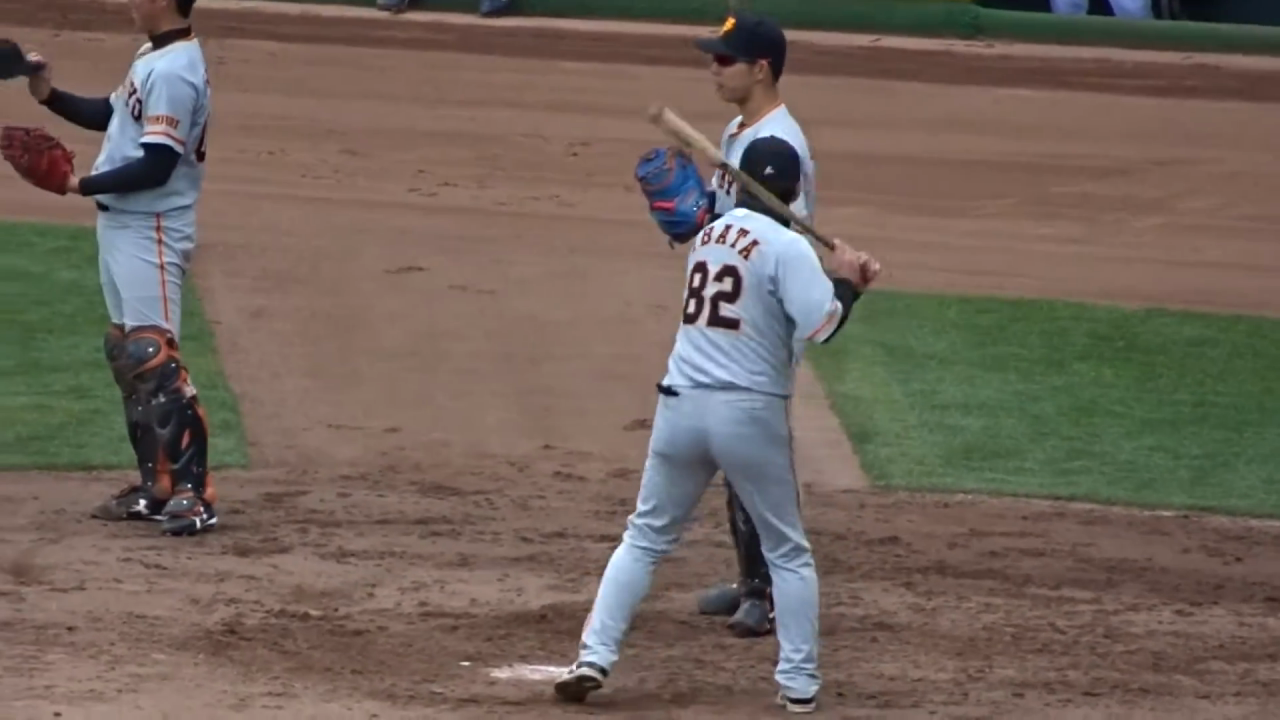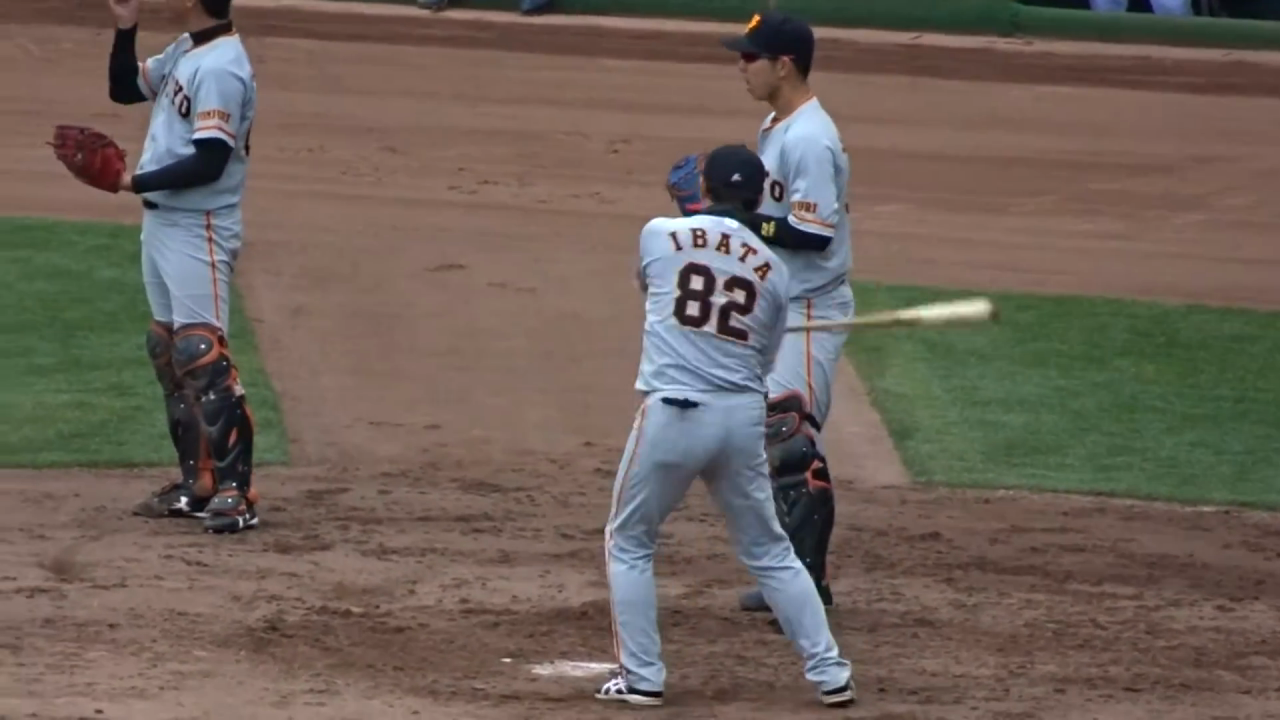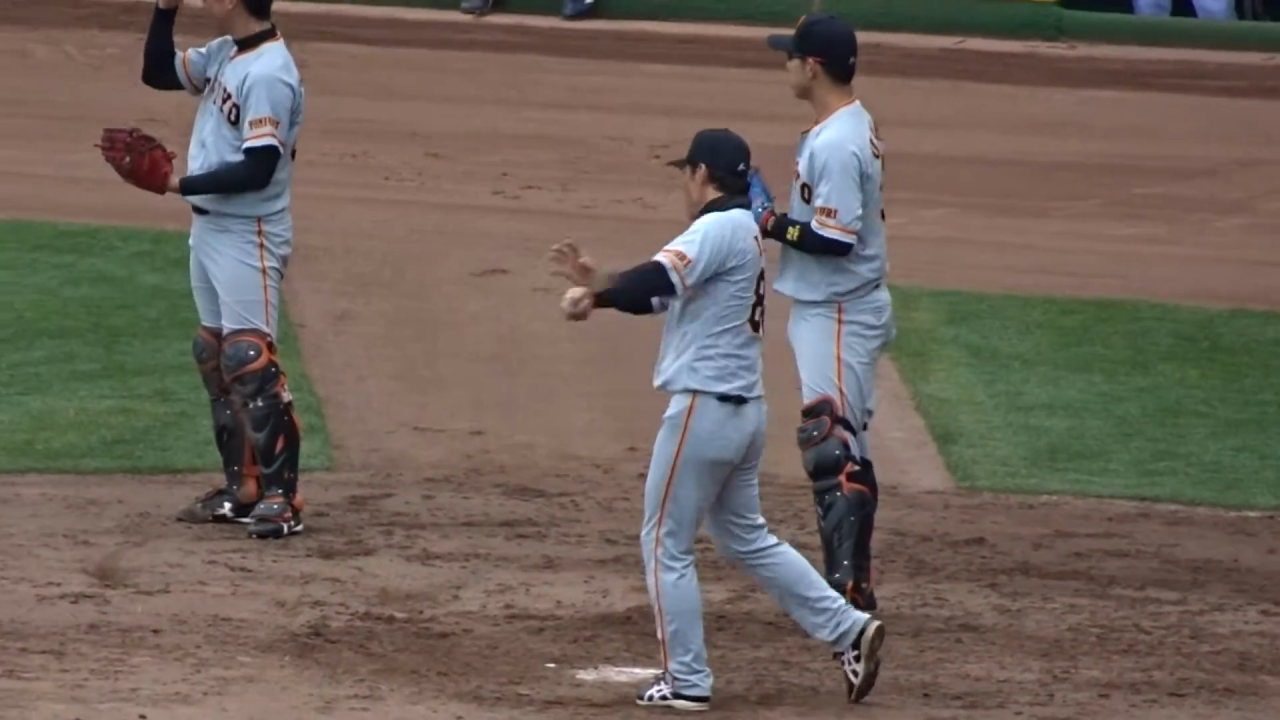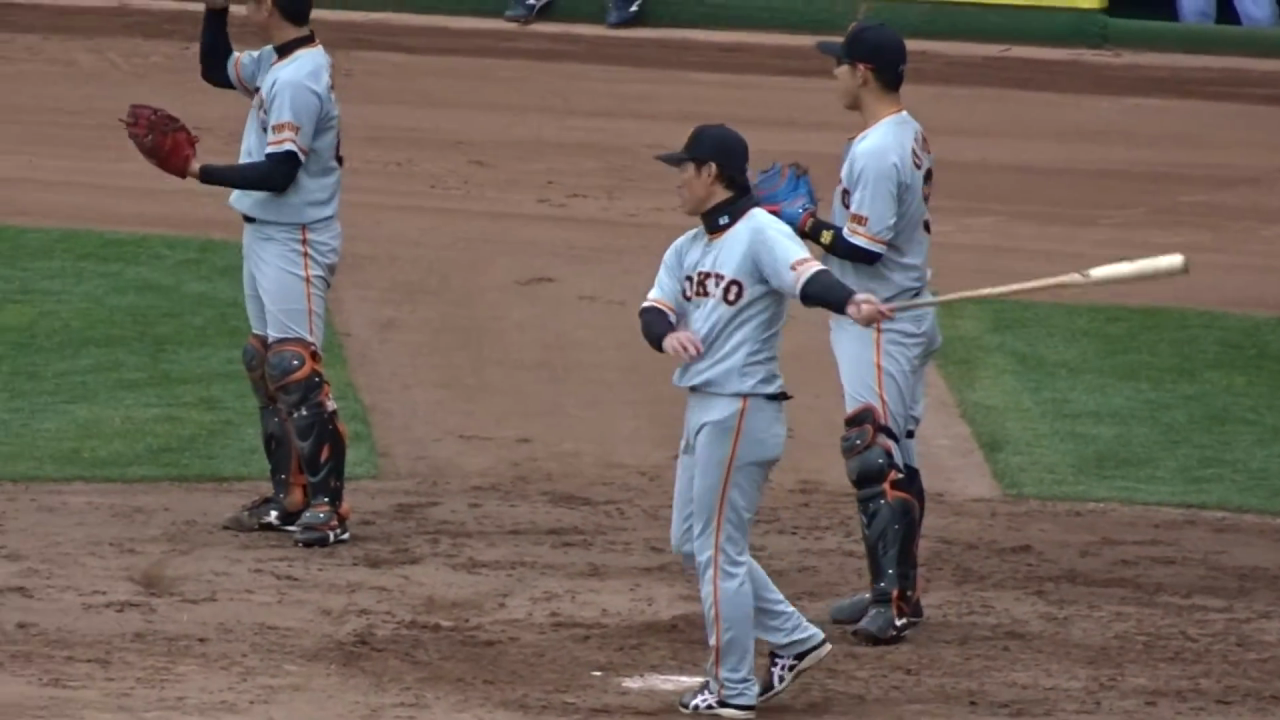
dt=0.3s
person 1, frame 1
left shoulder: (780, 143)
right shoulder: (737, 130)
left wrist: (710, 225)
right wrist: (698, 215)
left ankle: (771, 592)
right ankle: (755, 579)
person 1, frame 2
left shoulder: (809, 139)
right shoulder: (776, 126)
left elbow: (814, 236)
left wrist: (742, 221)
left hip: (805, 310)
right hip: (778, 305)
left knee: (793, 441)
left ankle: (808, 586)
person 1, frame 3
left shoulder: (834, 143)
right shoulder: (852, 125)
left elbow: (838, 239)
left wrist: (768, 222)
right wrist: (776, 217)
left hip: (838, 314)
right hip: (834, 308)
left knee: (831, 444)
right knee: (844, 441)
left ankle: (852, 590)
right ankle: (847, 578)
person 1, frame 4
left shoulder: (876, 151)
right shoulder: (908, 134)
left elbow: (865, 249)
left wrist: (806, 223)
left hip: (879, 323)
right hip: (892, 316)
left knee: (874, 454)
right knee: (891, 453)
left ankle: (896, 599)
right ankle: (892, 588)
person 2, frame 1
left shoulder: (705, 237)
right shoulder: (787, 246)
right elbow: (821, 326)
left wrist: (839, 274)
right wrist: (848, 282)
left hip: (679, 409)
right hip: (750, 415)
left knee: (646, 537)
right knee: (788, 552)
left ankle: (594, 659)
right ankle: (798, 681)
person 2, frame 2
left shoulder: (659, 235)
right shoulder: (773, 271)
left hip: (670, 417)
right hip: (740, 421)
left knee: (628, 544)
right knee: (769, 551)
left ankle: (642, 675)
right ankle: (829, 673)
person 2, frame 3
left shoulder: (727, 228)
right shoulder: (725, 233)
left elbow: (660, 281)
right elbow: (638, 292)
left wrist: (596, 293)
right wrist: (592, 279)
left hip: (703, 409)
right hip: (744, 411)
left knee: (667, 546)
right knee: (748, 537)
left ankle: (685, 681)
right ankle: (845, 625)
person 2, frame 4
left shoulder: (762, 231)
right shoulder: (686, 247)
left elbow: (807, 276)
right elbow: (653, 313)
left wrist: (850, 301)
right wrist: (668, 334)
left hip: (739, 412)
right hip: (704, 410)
left knee: (719, 552)
right knee: (694, 543)
right ankle: (793, 638)
person 3, frame 1
left shoulder: (174, 71)
right shoulder: (155, 55)
left elbow: (157, 167)
right elbow: (110, 117)
left wrist: (80, 184)
right wrist: (51, 96)
left hip: (149, 230)
right hip: (120, 224)
left knee: (153, 356)
right knee: (124, 354)
left ankle: (193, 493)
right ankle: (156, 485)
person 3, frame 2
left shoulder: (221, 67)
right shoulder: (185, 50)
left elbow: (210, 161)
right elbow: (125, 89)
left wrist: (133, 182)
left hip: (199, 229)
right hip: (161, 221)
left knee: (201, 353)
right knee: (167, 352)
left ankle: (236, 491)
right ankle: (198, 481)
person 3, frame 3
left shoulder: (270, 73)
right shoulder: (225, 54)
left elbow: (258, 170)
right elbow: (156, 73)
left wrist: (179, 184)
left hip: (248, 235)
right hip: (209, 227)
left knee: (250, 360)
right knee: (215, 356)
left ankle: (282, 497)
right ankle: (242, 488)
person 3, frame 4
left shoulder: (298, 78)
right shoulder: (275, 61)
left elbow: (279, 173)
right elbow: (214, 70)
left wrist: (201, 171)
left hip: (295, 242)
right hip: (263, 235)
left knee: (294, 368)
right knee: (263, 364)
left ankle: (328, 507)
right ankle: (289, 496)
